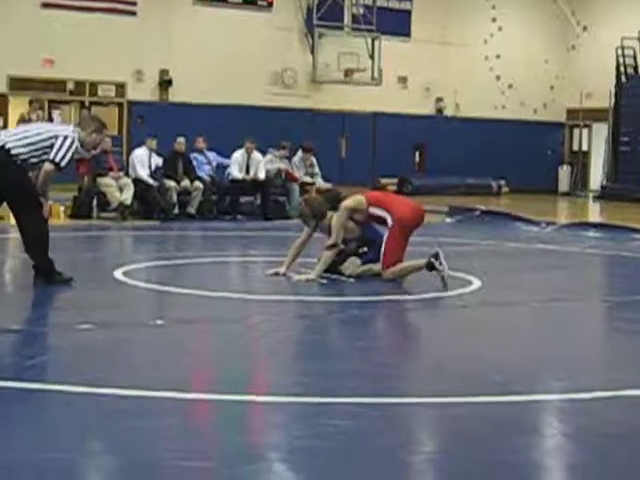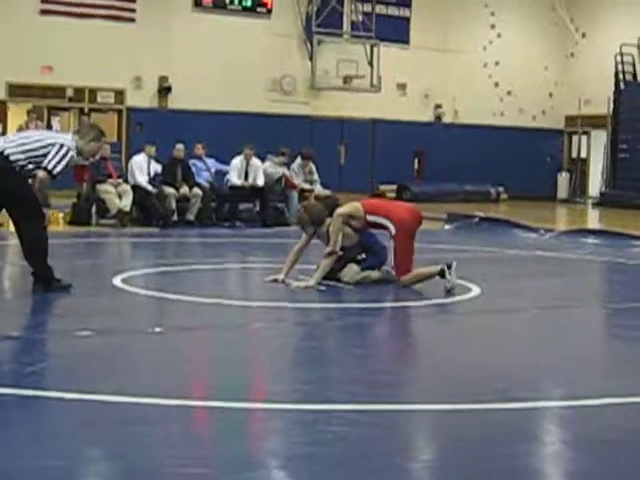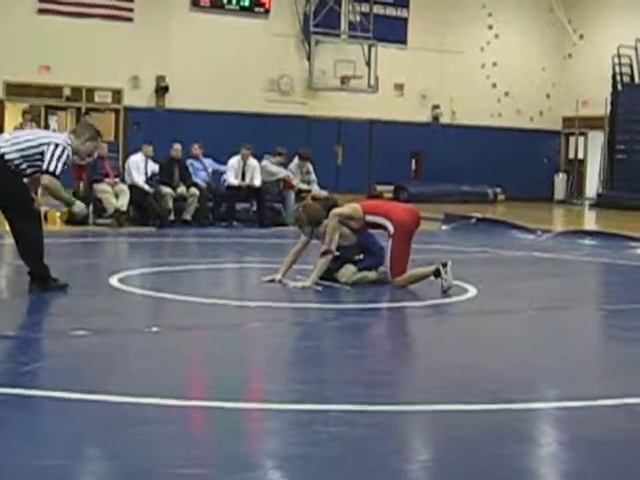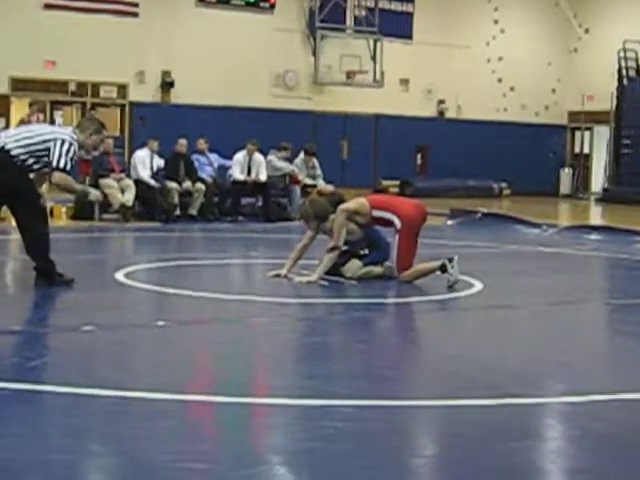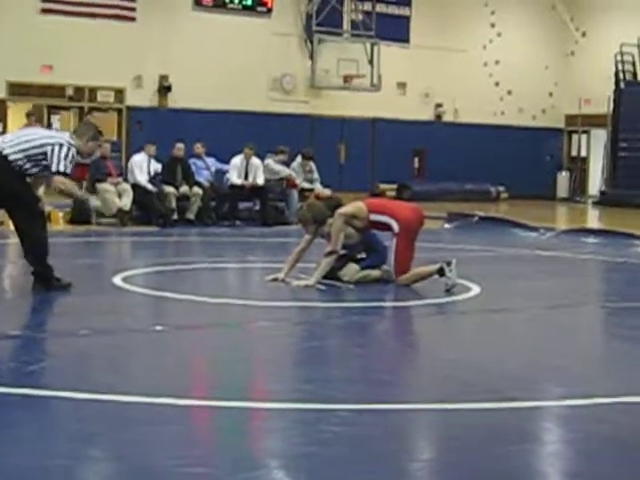
dt=0.3s
person 1, frame 1
left shoulder: (345, 207)
right shoulder: (355, 201)
left elbow: (334, 245)
left wrist: (315, 274)
left hip: (401, 217)
right hip: (414, 210)
left knee: (388, 274)
left ankle: (430, 263)
person 1, frame 2
left shoulder: (338, 215)
right shoulder: (344, 212)
left elbow: (331, 252)
left wrist: (314, 281)
left hip: (403, 222)
right hip: (411, 212)
left knee: (403, 279)
left ankle: (441, 271)
person 1, frame 3
left shoulder: (335, 218)
left elbow: (327, 253)
left wrist: (309, 281)
left hip: (400, 222)
right hip: (408, 214)
left knee: (397, 280)
left ankle: (437, 270)
person 1, frame 4
left shoulder: (342, 212)
right shoulder: (333, 216)
left elbow: (335, 248)
left wrist: (315, 276)
left hip: (407, 217)
left knee: (403, 276)
left ankle: (443, 265)
person 1, frame 5
left shoulder: (340, 216)
right shoulder: (331, 218)
left elbow: (333, 252)
left wrist: (313, 280)
left hip: (405, 221)
right hip: (413, 212)
left knee: (400, 279)
left ankle: (440, 269)
person 2, frame 1
left shoulder: (63, 133)
right shoulder: (71, 139)
right elbow: (48, 169)
left wrist: (38, 194)
right wrist: (42, 197)
right knee: (34, 215)
right ankle: (45, 272)
person 2, frame 2
left shoulder: (61, 142)
right shoulder: (67, 147)
left elbow: (38, 175)
right elbow: (43, 176)
left wrist: (37, 203)
right wrist: (44, 206)
right knee: (34, 221)
right ankle: (44, 279)
person 2, frame 3
left shoulder: (57, 141)
right shoulder: (62, 146)
left elbow: (37, 177)
right elbow: (48, 181)
left wrist: (29, 197)
right wrist: (72, 203)
right knee: (29, 220)
right ankle: (40, 279)
person 2, frame 4
left shoulder: (62, 136)
right shoulder: (68, 142)
left elbow: (43, 171)
right elbow: (58, 178)
left wrist: (33, 195)
right wrist: (87, 191)
right knee: (34, 216)
right ankle: (46, 274)
person 2, frame 5
left shoulder: (58, 140)
right shoulder: (66, 147)
right elbow: (59, 183)
left wrist: (32, 199)
right wrist: (87, 199)
right knee: (33, 220)
right ankle: (44, 278)
